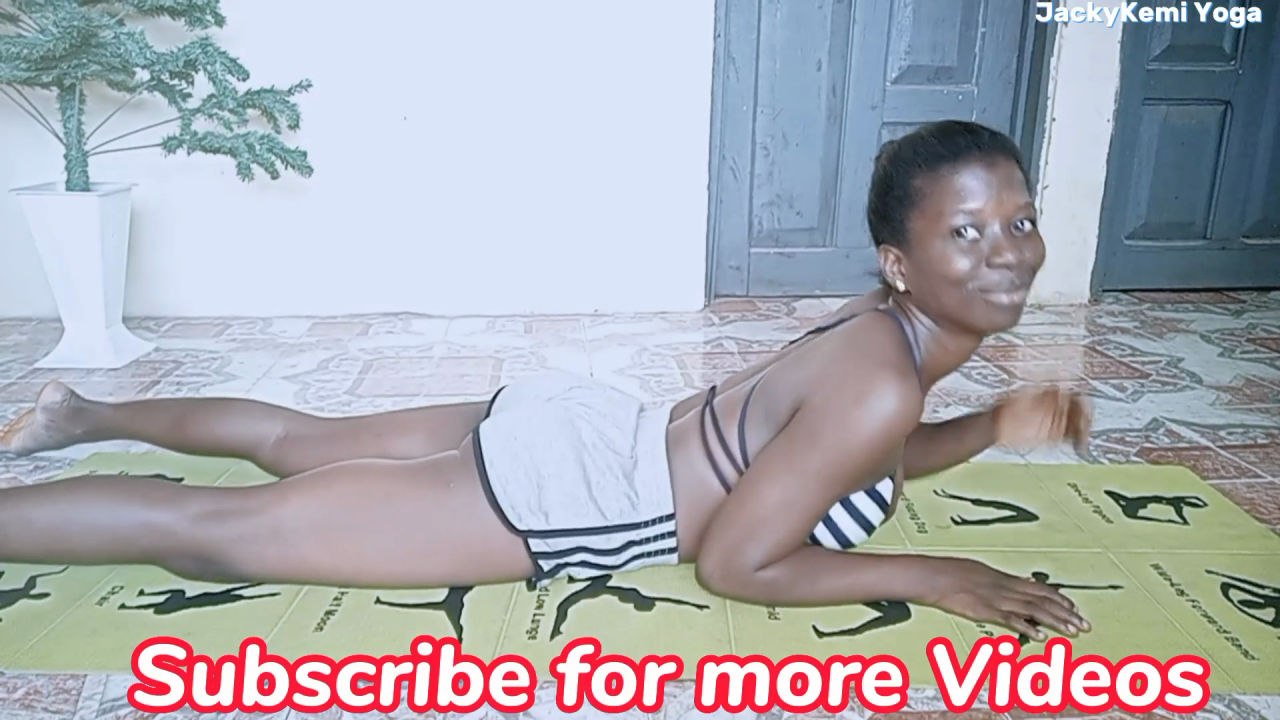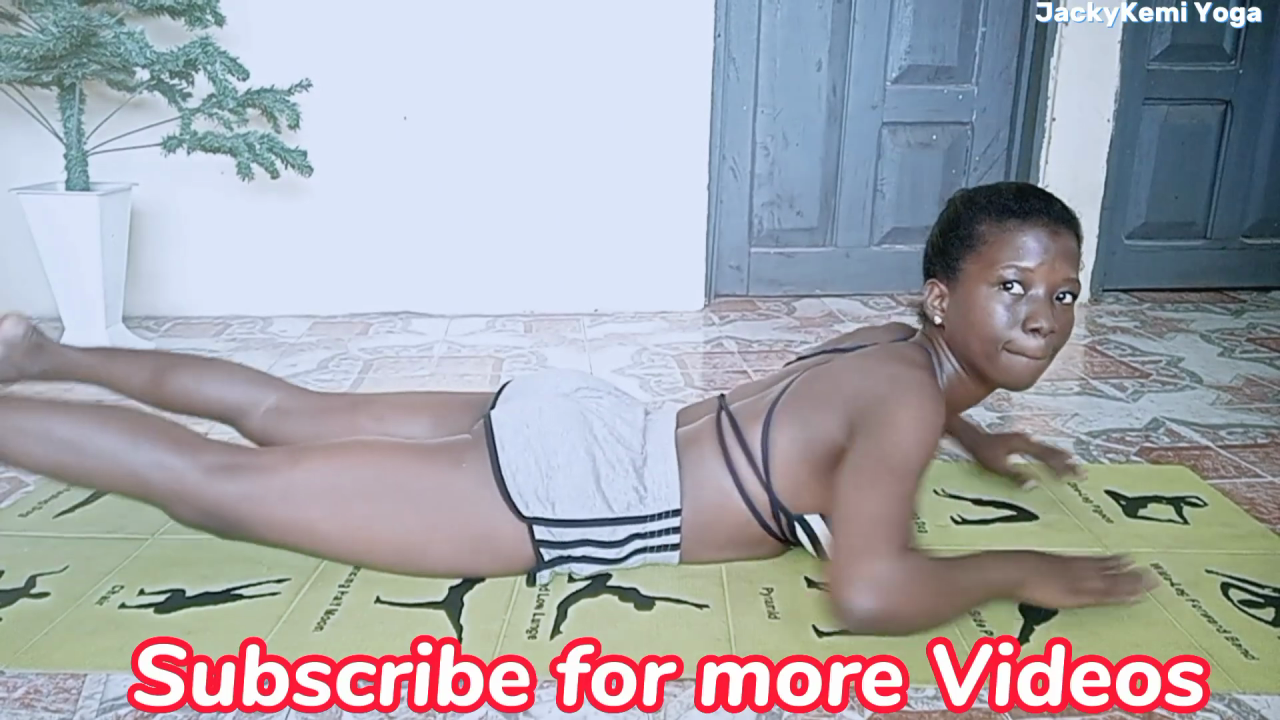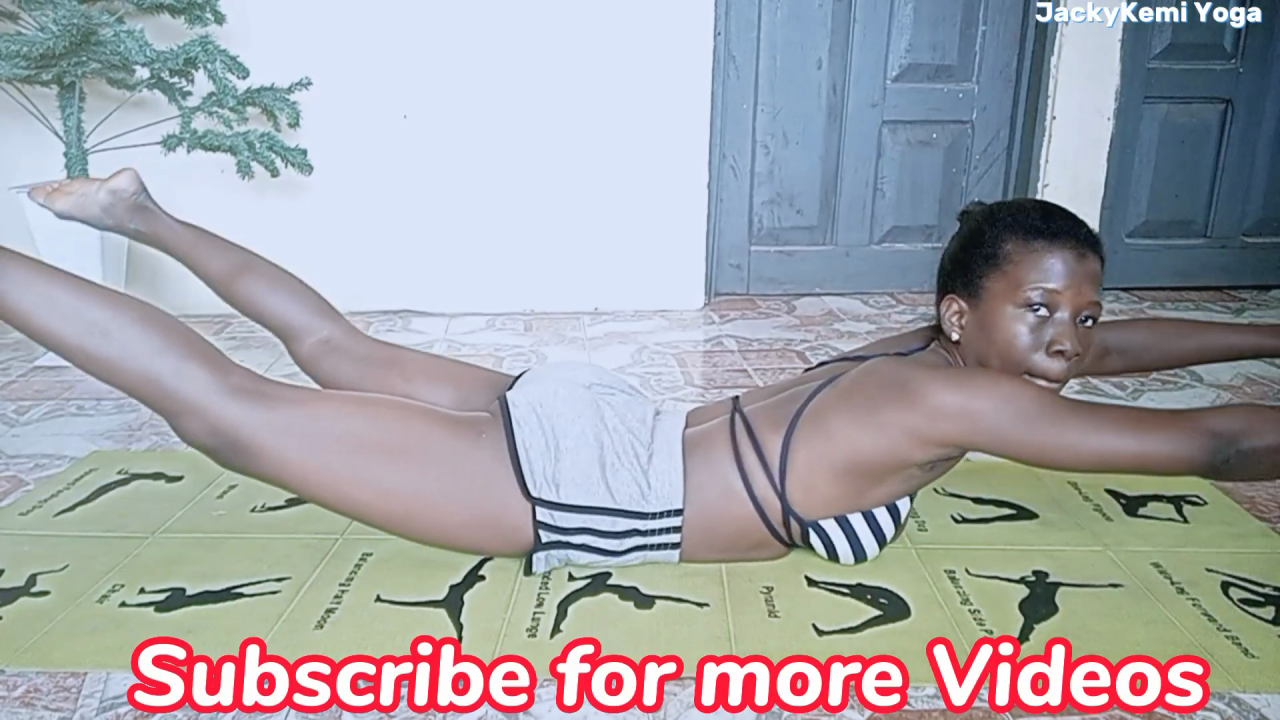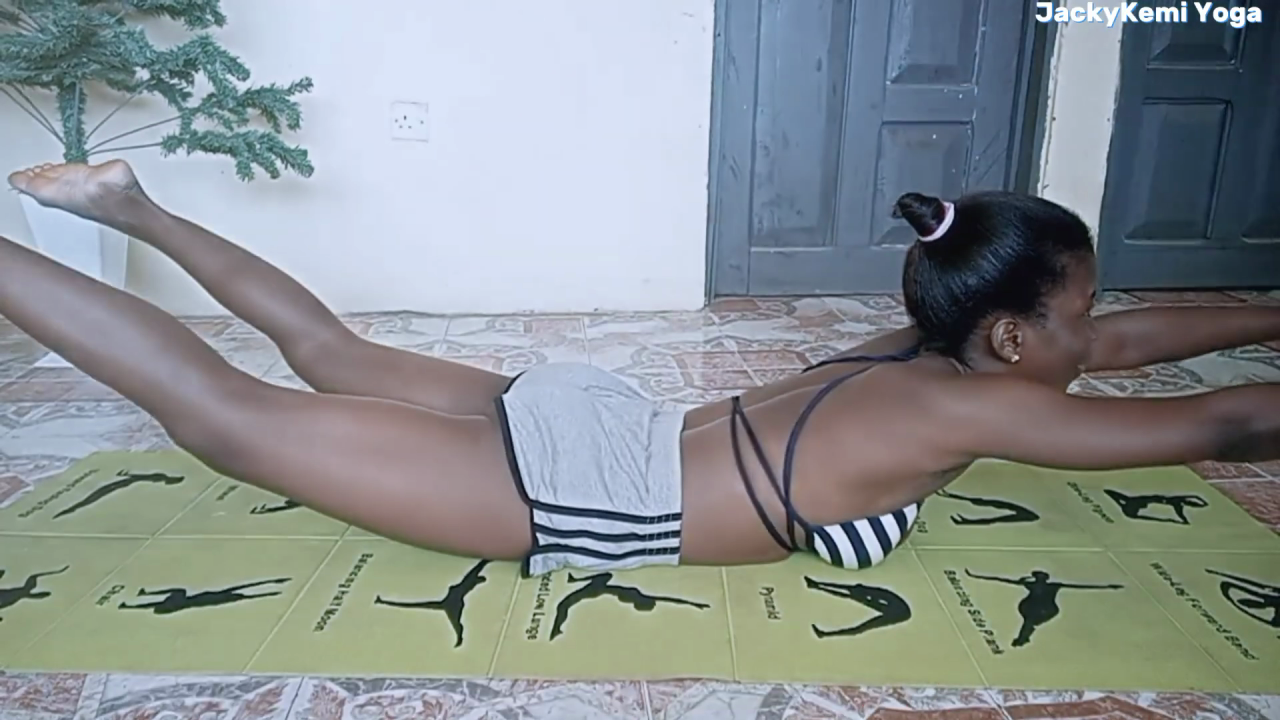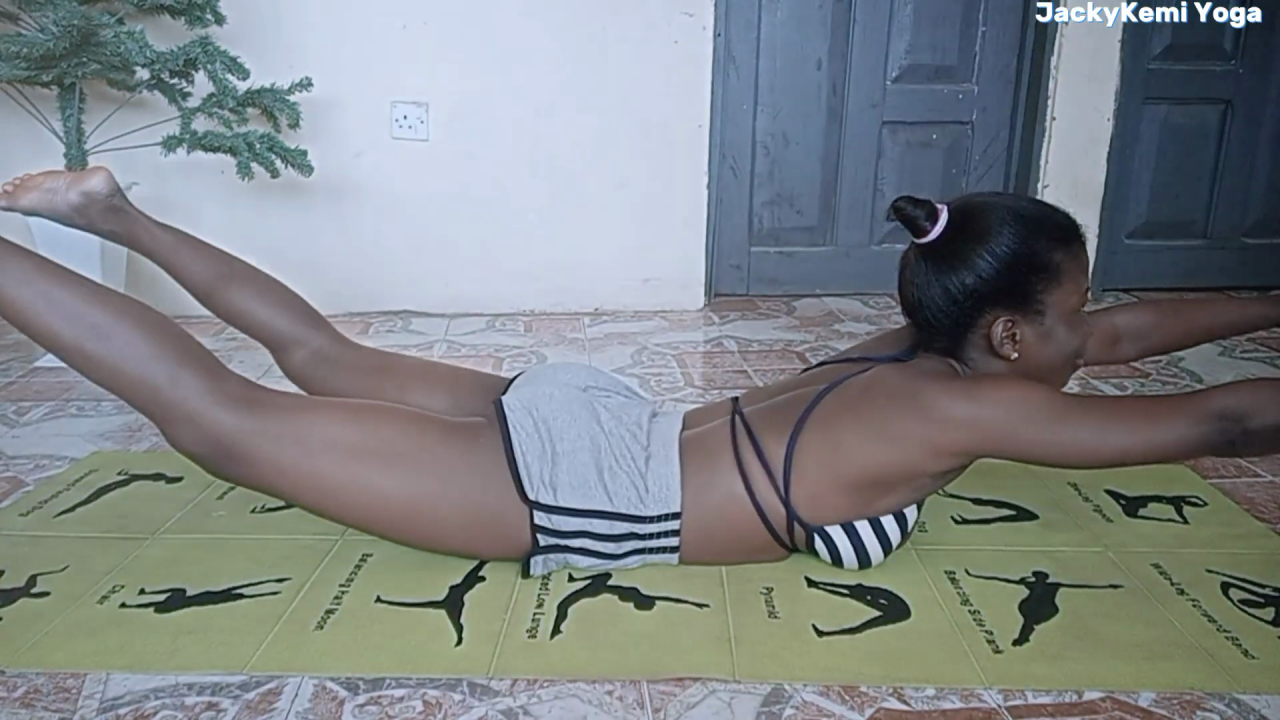
dt=0.7s
person 1, frame 1
left shoulder: (899, 318)
right shoulder: (882, 389)
left elbow: (823, 427)
right elbow: (733, 564)
left wrist: (993, 422)
right wrist: (930, 575)
left hip: (573, 432)
right hip: (554, 498)
left knee: (300, 442)
right knee: (208, 530)
person 1, frame 2
left shoulder: (907, 346)
right shoulder: (909, 396)
right elbow: (865, 596)
left wrist: (968, 436)
right wrist: (1024, 570)
left hip: (573, 433)
right hip: (565, 494)
left knee: (290, 415)
right knee: (221, 483)
person 1, frame 3
left shoulder: (939, 348)
right shoulder: (958, 397)
left elbow: (1107, 341)
left hip: (584, 426)
right hip: (574, 487)
left knee: (338, 353)
right knee: (234, 415)
left ankle: (142, 214)
person 1, frame 4
left shoulder: (924, 347)
right shoulder: (973, 406)
left elbow: (1124, 342)
left hip: (585, 429)
right hip: (576, 496)
left knee: (331, 356)
right knee: (233, 421)
left ankle: (130, 205)
person 1, frame 5
left shoulder: (926, 346)
right shoulder: (975, 404)
left elbow: (1121, 333)
left hip: (584, 425)
right hip: (576, 494)
left knee: (322, 360)
right knee: (227, 424)
left ankle: (113, 214)
